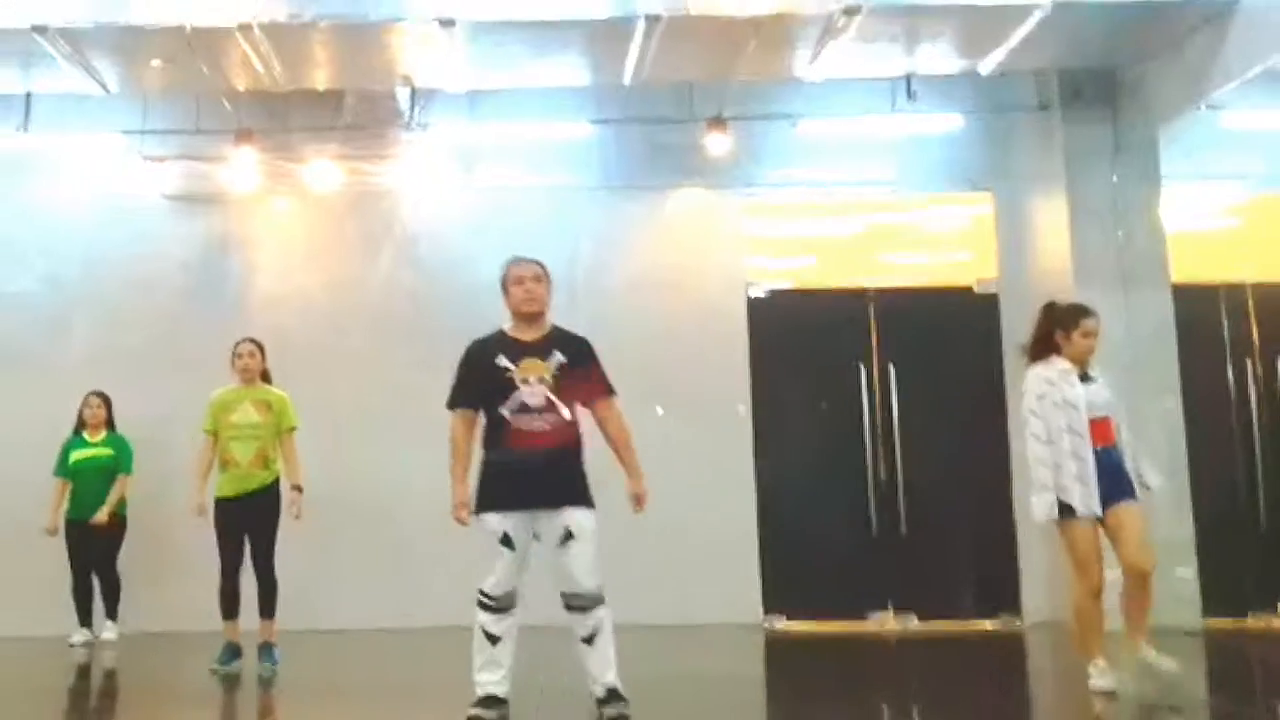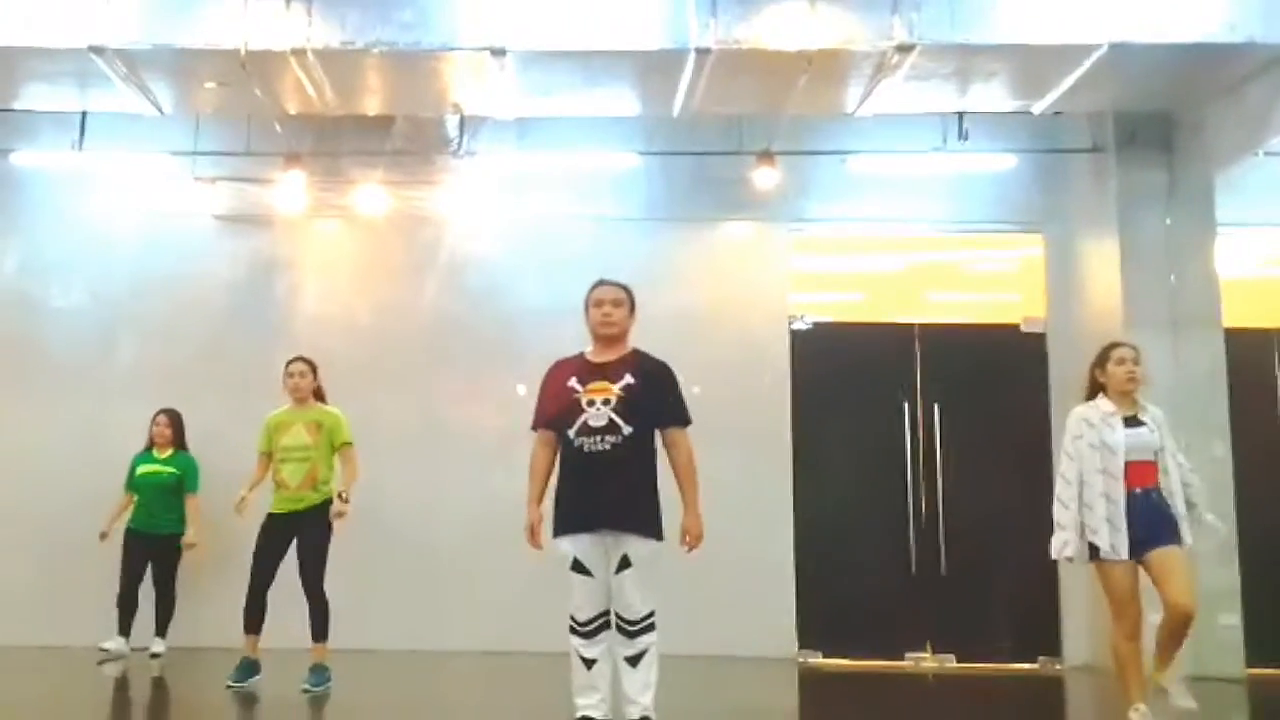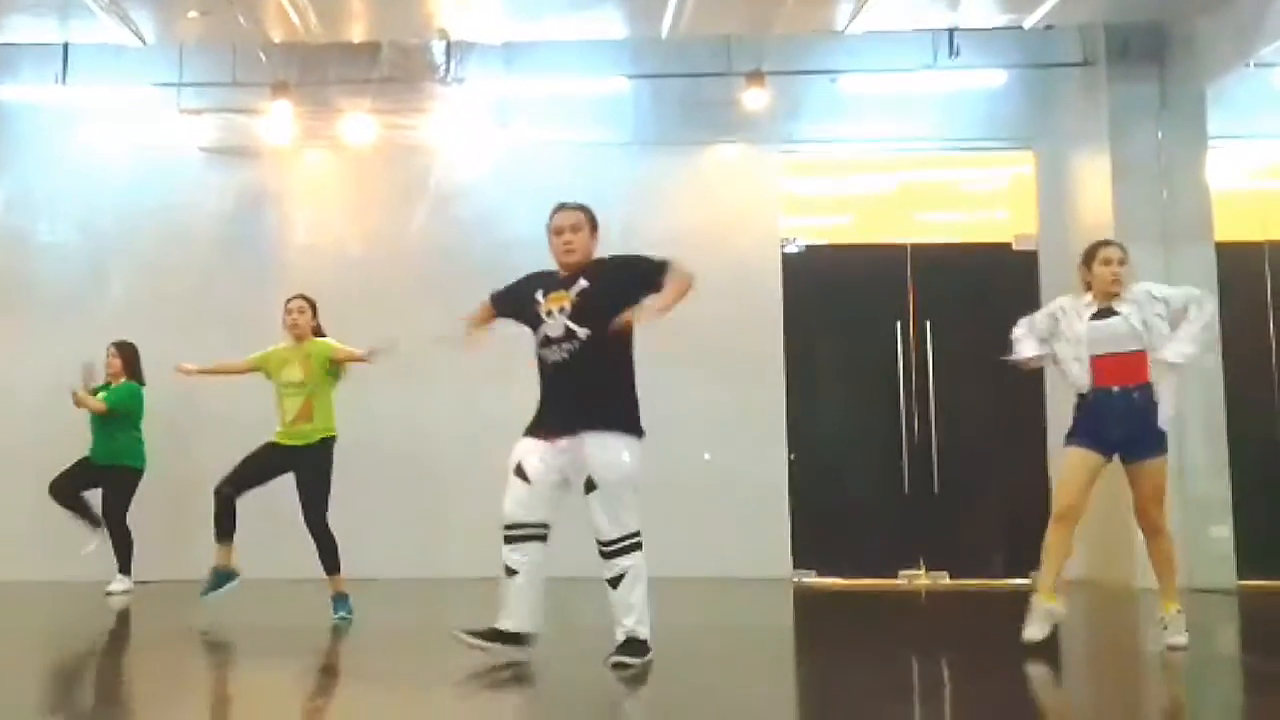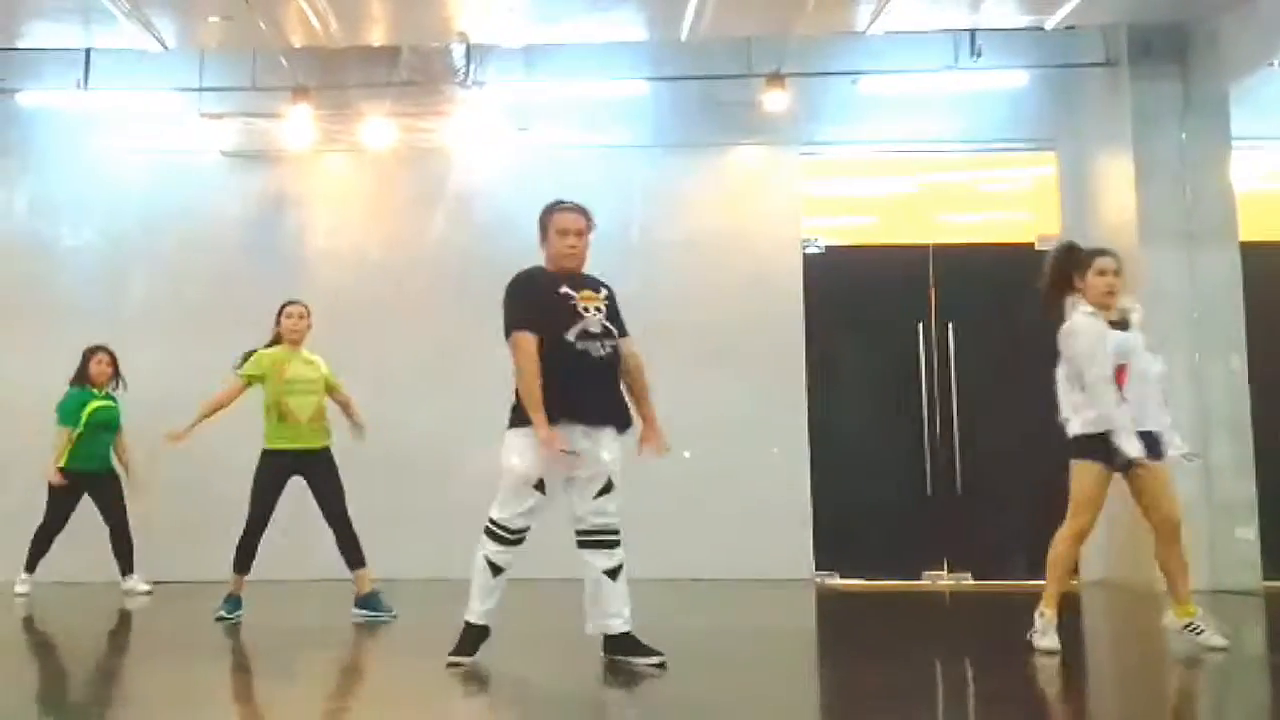
dt=1s
person 1, frame 1
left shoulder: (576, 349)
right shoulder: (482, 353)
left elbow: (607, 412)
right elbow: (463, 421)
left wrist: (634, 473)
right wrist: (460, 485)
left hip: (568, 491)
right hip: (504, 492)
left knee: (584, 589)
right knee: (498, 591)
person 1, frame 2
left shoulder: (653, 372)
right shoulder: (561, 374)
left elbow: (677, 443)
right elbow: (545, 443)
left wrist: (692, 509)
right wrist: (533, 505)
left hip: (634, 515)
right hip: (576, 517)
left knee: (634, 614)
right knee: (585, 616)
person 1, frame 3
left shoulder: (617, 273)
right shoulder: (534, 287)
left elbow: (678, 275)
right elbow: (491, 307)
left wrist: (658, 303)
right wrist: (469, 326)
left hip: (606, 425)
right hip: (548, 428)
left knee: (617, 532)
right knee: (519, 519)
left ankle: (634, 635)
right ankle: (514, 627)
person 1, frame 4
left shoulder: (601, 291)
right shoulder: (527, 285)
left elbow: (626, 355)
right elbow: (524, 350)
left wrist: (649, 418)
right wrist: (541, 424)
left hip: (599, 428)
right hip: (537, 428)
left knee: (601, 532)
right knee: (508, 523)
left ankle: (616, 634)
right ankle: (476, 624)
person 2, frame 1
left shoulder: (1095, 378)
right shoulder: (1040, 378)
right elbow: (1038, 439)
left wrist: (1143, 473)
right wrist: (1044, 494)
left hip: (1114, 472)
right hip: (1074, 480)
left knee: (1139, 564)
right knee: (1089, 579)
left ankle: (1140, 644)
right ankle: (1097, 663)
person 2, frame 2
left shoulder: (1154, 416)
right shoulder: (1084, 418)
left elbow: (1176, 467)
right elbow: (1070, 477)
left wrist: (1202, 513)
right wrist: (1066, 532)
left hip: (1156, 515)
right hip: (1111, 521)
left knee: (1183, 605)
right knee: (1127, 622)
left ankle: (1162, 670)
person 2, frame 3
left shoulder: (1148, 297)
right shoulder: (1066, 309)
left elbow: (1201, 302)
right elbow: (1025, 330)
left wrist: (1181, 346)
right wrist: (1032, 352)
left hip: (1141, 416)
right hip: (1092, 420)
left knee: (1153, 520)
right knee: (1064, 508)
left ankle: (1172, 612)
right ankle: (1044, 602)
person 2, frame 4
left shoulder: (1128, 316)
right shoulder: (1077, 324)
right elbow: (1095, 385)
right wrist: (1126, 439)
left hip: (1136, 429)
right hip: (1094, 430)
left knee: (1169, 522)
right knee: (1078, 524)
left ankle: (1184, 613)
right ankle: (1046, 615)
person 3, frame 1
left shoulder: (278, 400)
right shoulder: (219, 400)
left elbow: (288, 447)
right elbow: (209, 447)
left wrist: (296, 487)
right wrist: (199, 490)
left hip: (264, 490)
right hip: (227, 494)
left knee: (263, 566)
right knee: (229, 568)
left ankle: (267, 643)
right ankle: (232, 644)
person 3, frame 2
left shoulder: (330, 418)
right shoulder: (274, 420)
left elbow: (350, 462)
right elbow: (263, 463)
left wrist: (343, 496)
right wrist: (247, 489)
left hip: (315, 510)
right hip: (279, 511)
left knee: (312, 586)
right knee: (258, 582)
left ankle: (320, 667)
right ankle: (249, 660)
person 3, frame 3
left shoulder: (324, 348)
right shoulder: (275, 354)
left elbow: (345, 353)
right elbow: (239, 366)
left wrist: (363, 355)
right wrist: (198, 370)
left hip: (317, 444)
right hip: (284, 442)
left knee: (315, 521)
right knee: (225, 490)
left ankle: (340, 595)
right ankle: (223, 568)
person 3, frame 4
left shoulder: (317, 364)
right shoulder: (264, 358)
left elbow: (340, 396)
right elbow: (231, 393)
left wrist: (355, 419)
right wrist: (191, 425)
left hip: (317, 452)
right hip: (276, 453)
left knee: (340, 520)
right knee: (256, 524)
left ankle: (366, 595)
right ankle: (234, 596)
person 4, frame 1
left shoulder: (118, 443)
right shoulder: (71, 444)
left elbow: (121, 481)
right elbow: (62, 482)
left wrist: (106, 510)
right wrist: (54, 516)
left hip: (109, 519)
right hip: (76, 519)
left knee: (105, 568)
right knee: (80, 573)
left ankle: (111, 622)
right ankle: (85, 628)
person 4, frame 2
left shoulder: (185, 462)
right shoulder: (140, 459)
left elbow: (190, 498)
right elbow: (128, 495)
left wrist: (191, 530)
right wrist: (109, 523)
left hip: (169, 534)
right hip: (137, 531)
left knee: (164, 586)
right knee: (128, 582)
left ankle: (159, 639)
right ankle: (122, 639)
person 4, frame 3
left shoulder: (130, 390)
right shoulder: (105, 387)
left elbow: (97, 406)
right elbow: (79, 400)
left wrist: (81, 393)
right wrist: (85, 387)
left hip: (125, 463)
right hip: (98, 459)
left knee: (114, 517)
right knee: (59, 488)
left ankle: (124, 577)
right ankle: (96, 526)
person 4, frame 4
left shoulder: (111, 400)
right shoulder: (76, 395)
left elbow: (117, 437)
right elbow: (63, 433)
left wrist: (128, 468)
right wrist: (53, 468)
left hip: (103, 471)
right hip: (69, 472)
left knee: (119, 521)
right knee: (52, 523)
left ankle: (129, 578)
right ankle: (27, 575)
